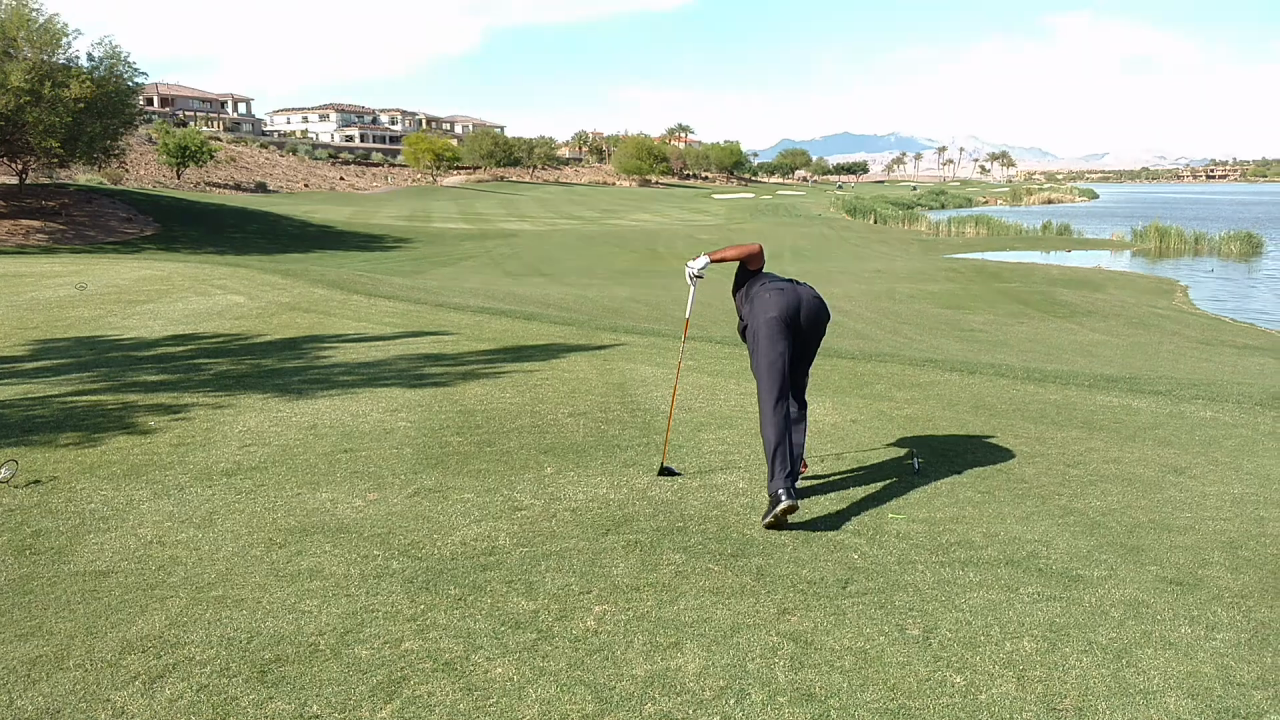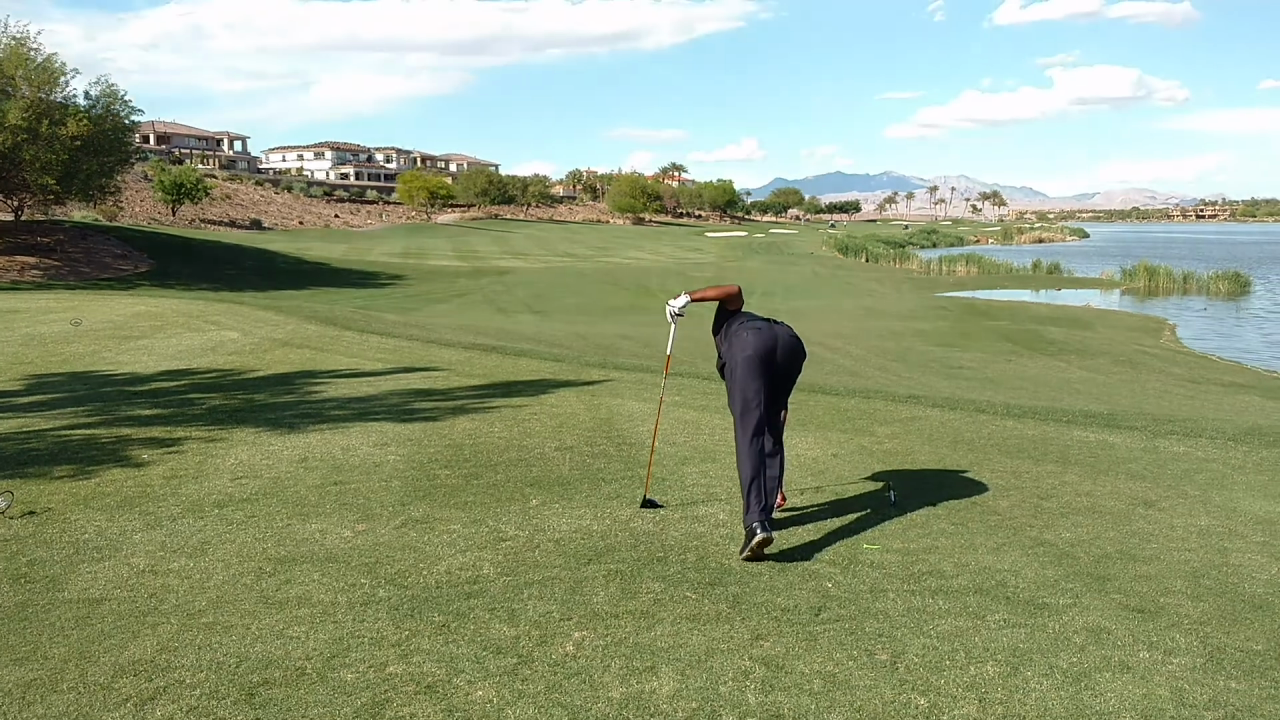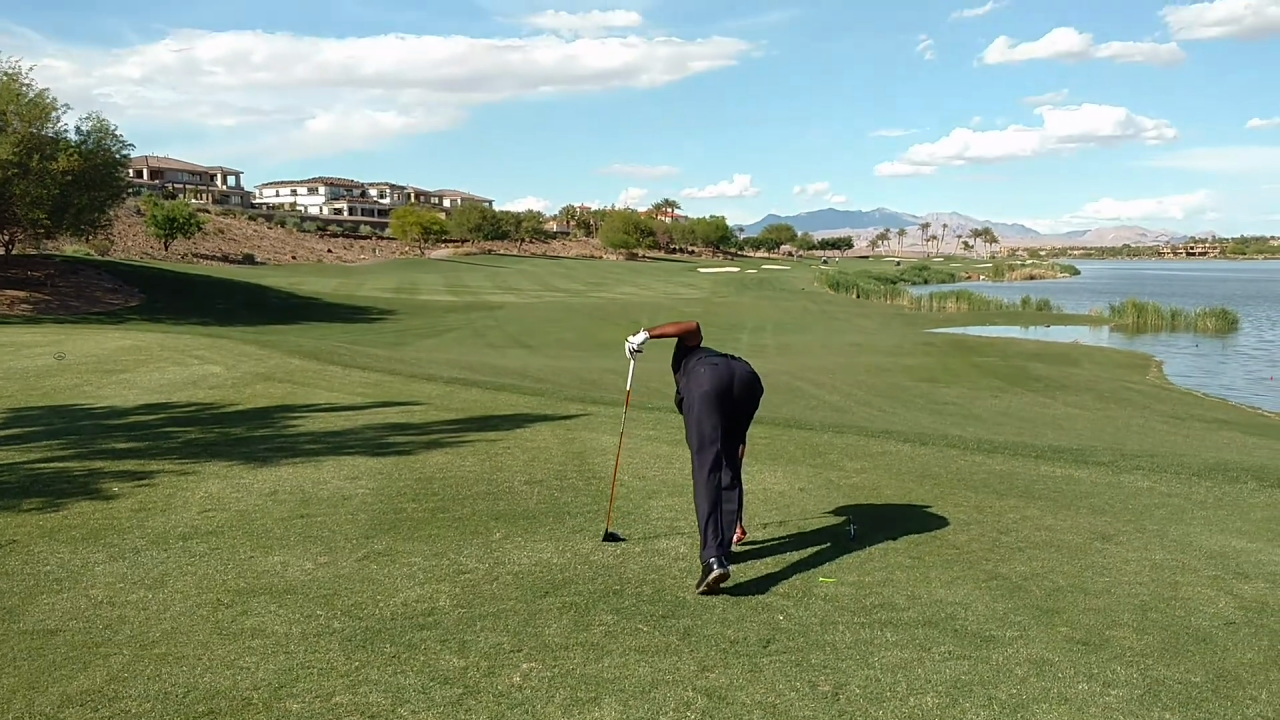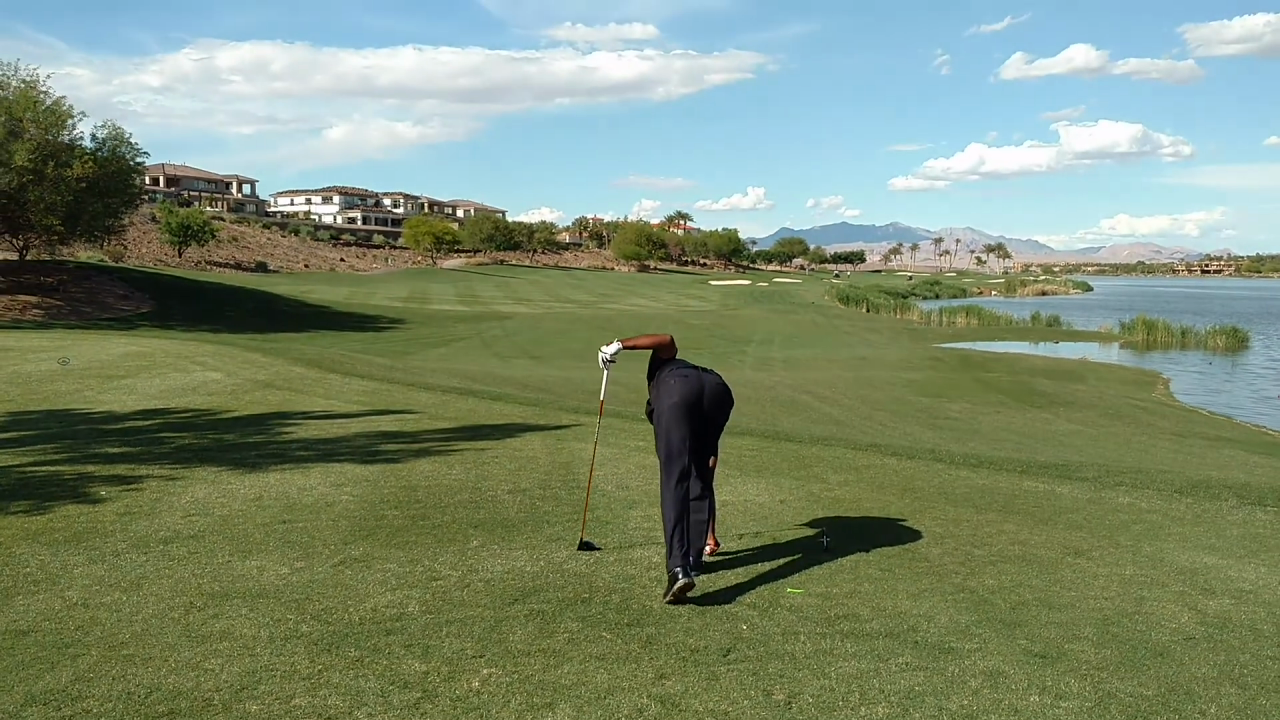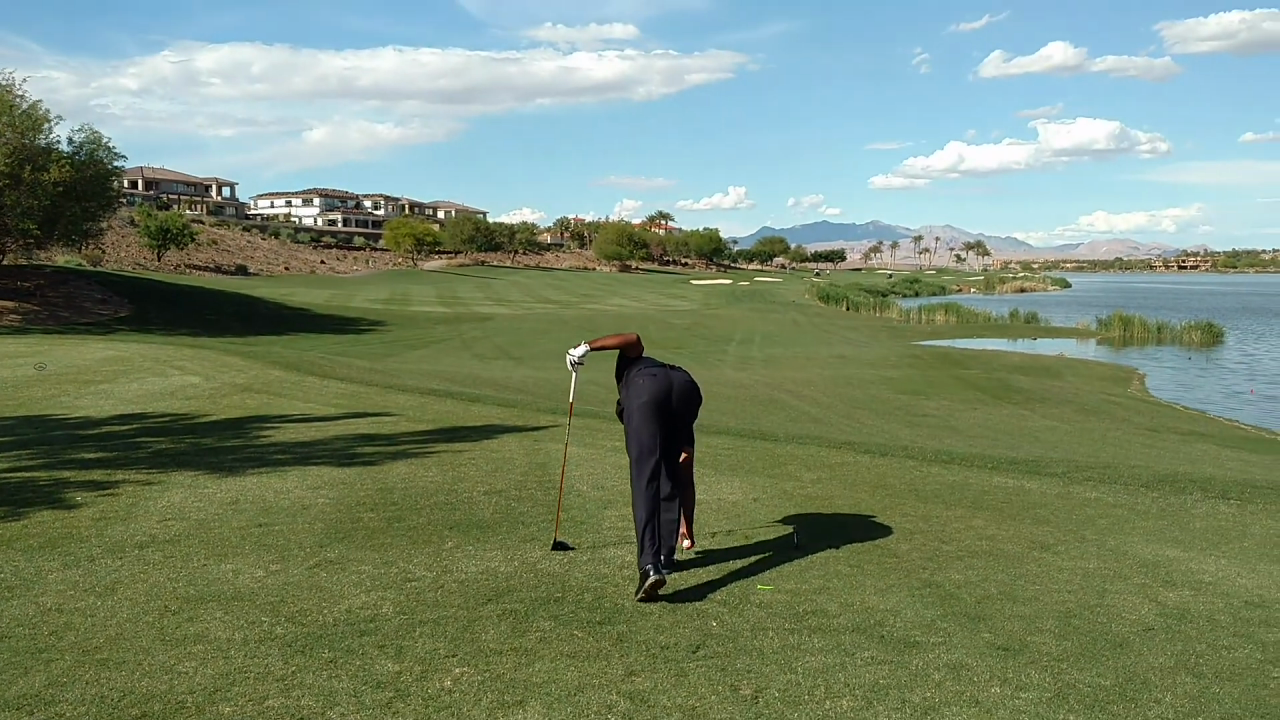
dt=0.4s
person 1, frame 1
left shoulder: (749, 282)
left elbow: (756, 250)
right elbow: (800, 382)
left wrist: (707, 258)
left hip: (770, 304)
right hip: (814, 305)
left knee: (772, 401)
right knee: (794, 396)
left ankle: (781, 490)
right ankle: (787, 481)
person 1, frame 2
left shoulder: (729, 320)
left elbow: (734, 291)
right elbow: (779, 422)
left wrist: (687, 297)
right wrist: (777, 489)
left hip: (748, 342)
right hip: (791, 343)
left knee: (749, 435)
right knee: (770, 431)
left ankle: (756, 523)
right ankle: (764, 512)
person 1, frame 3
left shoulder: (688, 357)
left elbow: (693, 328)
right elbow: (737, 461)
left wrist: (646, 334)
right wrist: (736, 523)
left hip: (706, 378)
right hip: (748, 380)
left knee: (706, 469)
right knee: (729, 466)
left ankle: (713, 558)
right ankle: (723, 546)
person 1, frame 4
left shoulder: (664, 370)
left elbow: (667, 341)
right elbow: (709, 478)
left wrist: (620, 345)
right wrist: (709, 535)
left hip: (676, 388)
right hip: (719, 392)
left knee: (674, 481)
right knee: (699, 477)
left ankle: (679, 568)
right ankle: (693, 556)
person 1, frame 5
left shoulder: (632, 369)
left elbow: (633, 340)
right elbow: (686, 475)
left wrist: (587, 347)
right wrist: (686, 528)
left hip: (646, 387)
right hip: (687, 390)
left knee: (645, 478)
right knee: (671, 474)
left ankle: (650, 565)
right ankle: (665, 555)
